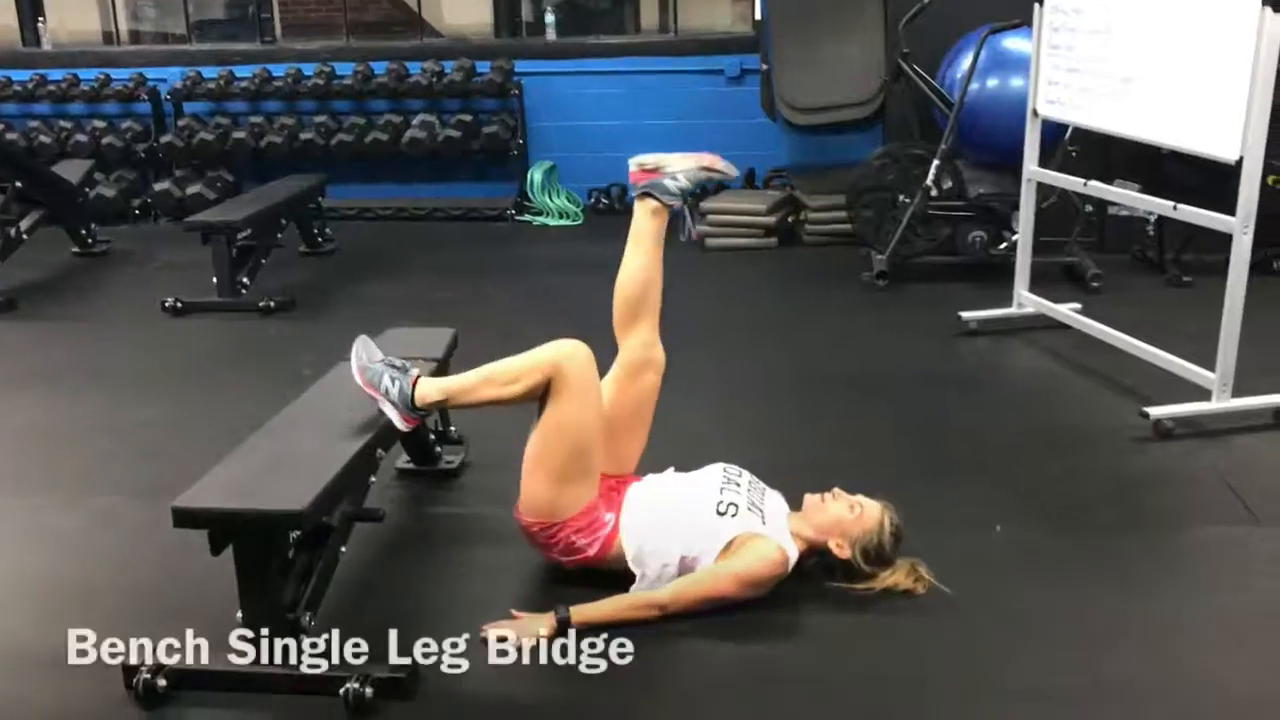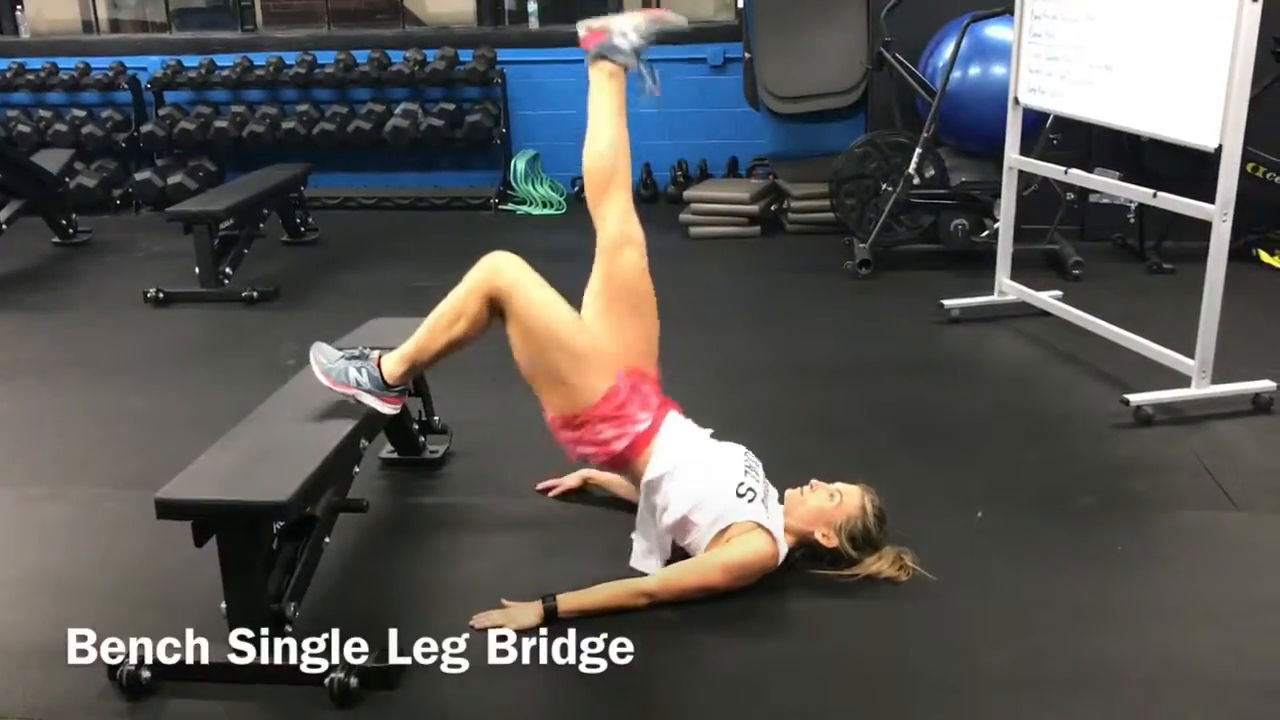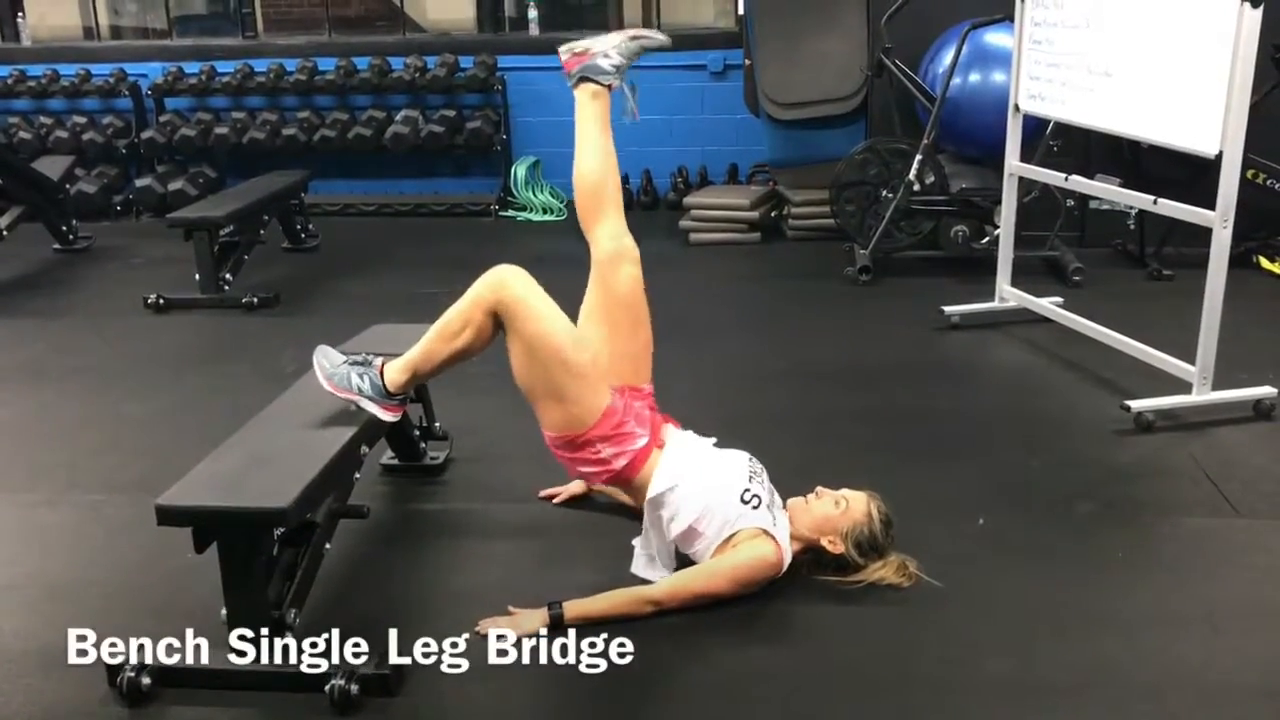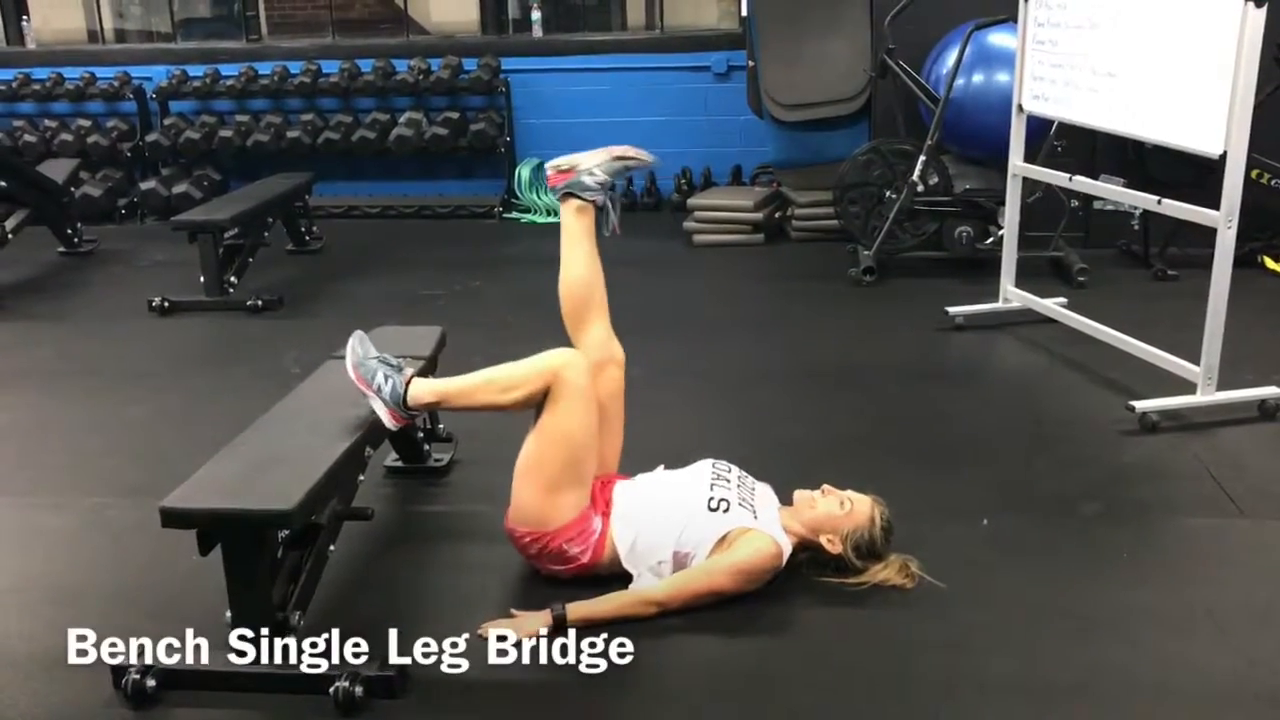
dt=0.7s
person 1, frame 1
left shoulder: (769, 559)
right shoulder: (774, 513)
left elbow: (662, 603)
left wrist: (557, 621)
left hip: (576, 527)
right hip: (611, 497)
left knee: (570, 358)
left ankle: (418, 396)
person 1, frame 2
left shoulder: (761, 548)
right shoulder: (765, 508)
left elbow: (648, 592)
left wrist: (545, 608)
left hip: (611, 414)
right hip: (628, 405)
left knee: (499, 272)
right knee: (618, 230)
left ankle: (385, 378)
person 1, frame 3
left shoulder: (766, 553)
right shoulder: (771, 514)
left elbow: (655, 598)
left wrist: (551, 616)
left hip: (608, 437)
right hip: (629, 420)
left knee: (505, 285)
right knee: (614, 252)
left ankle: (388, 384)
person 1, frame 4
left shoulder: (764, 552)
right shoulder: (764, 506)
left elbow: (660, 599)
left wrist: (554, 618)
left hip: (563, 537)
right hip: (599, 502)
left knee: (570, 364)
left ankle: (409, 395)
